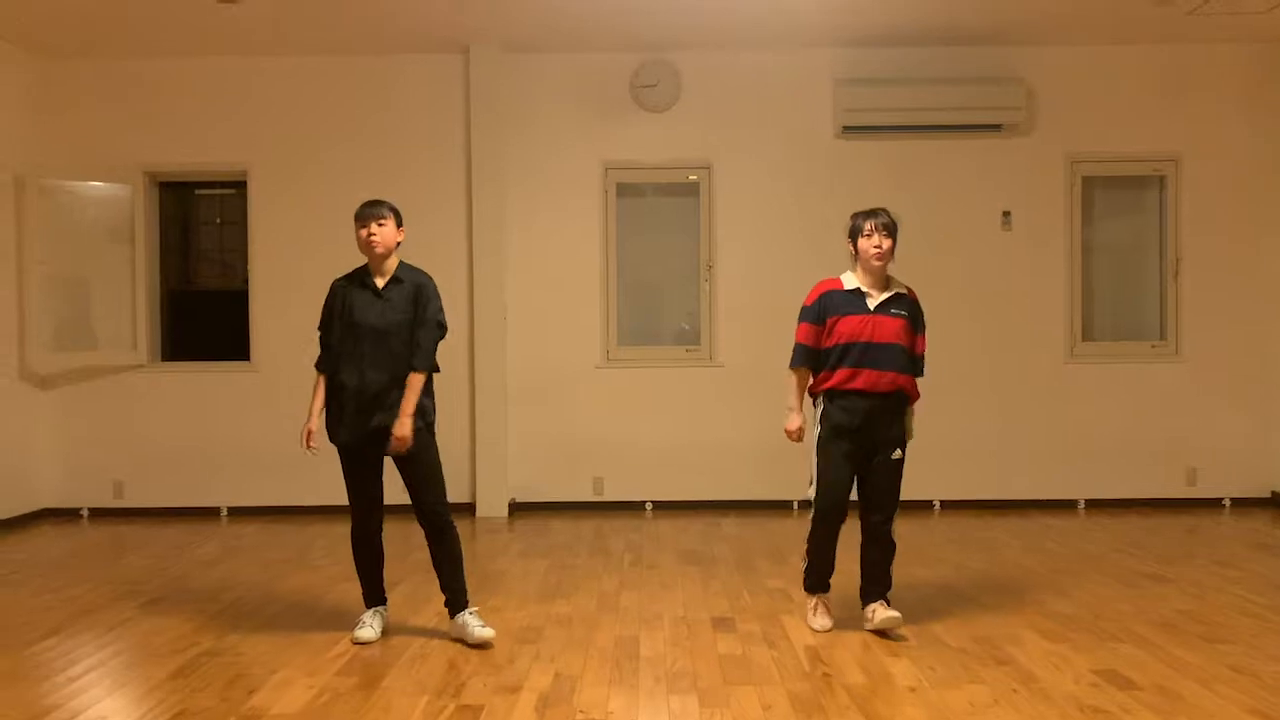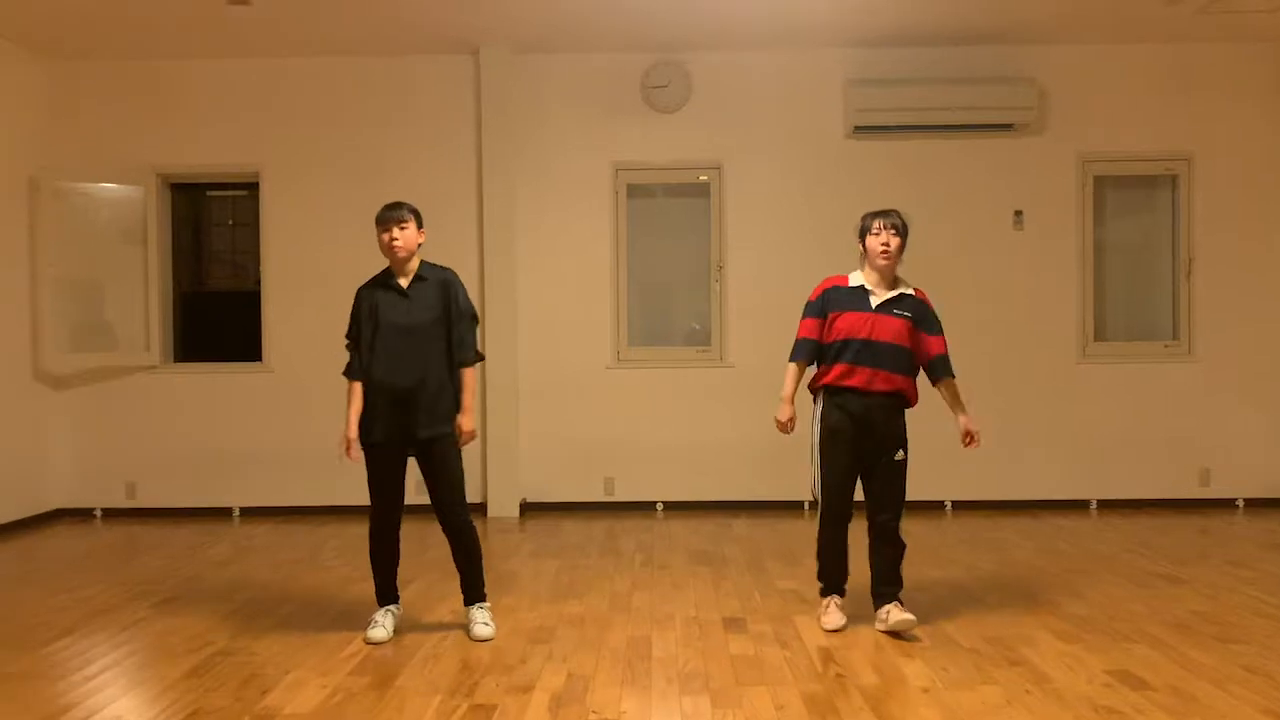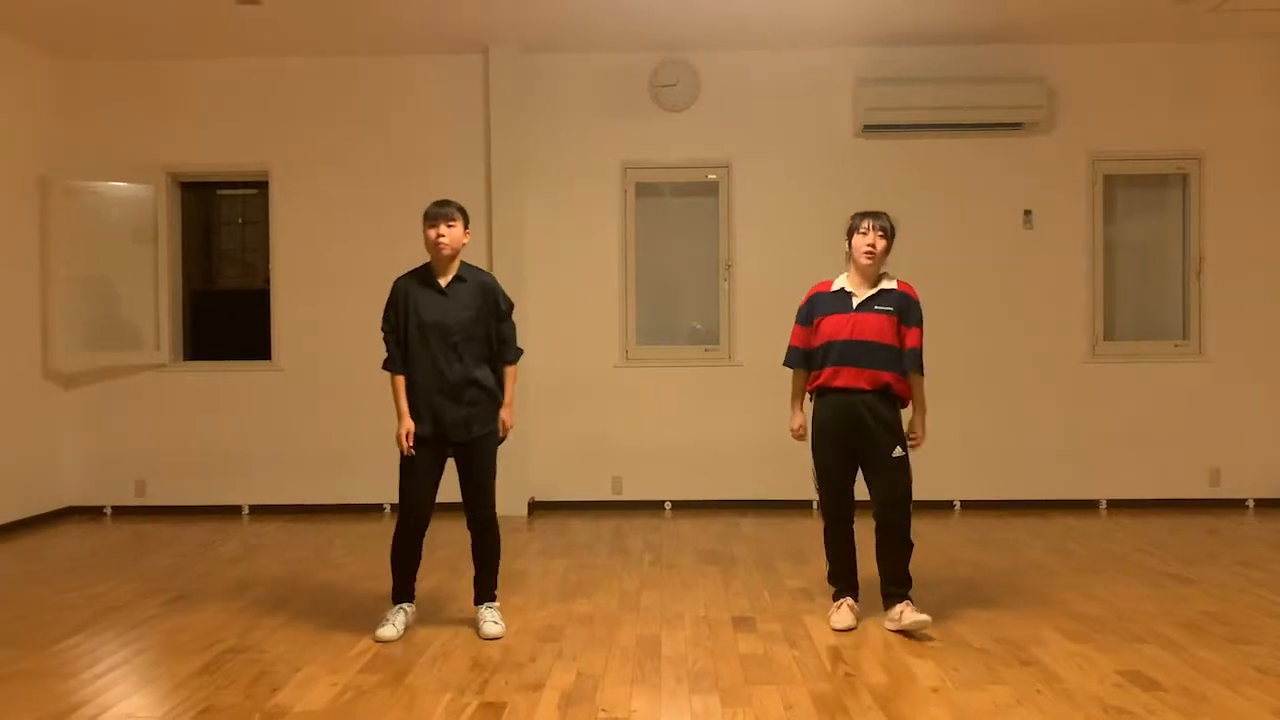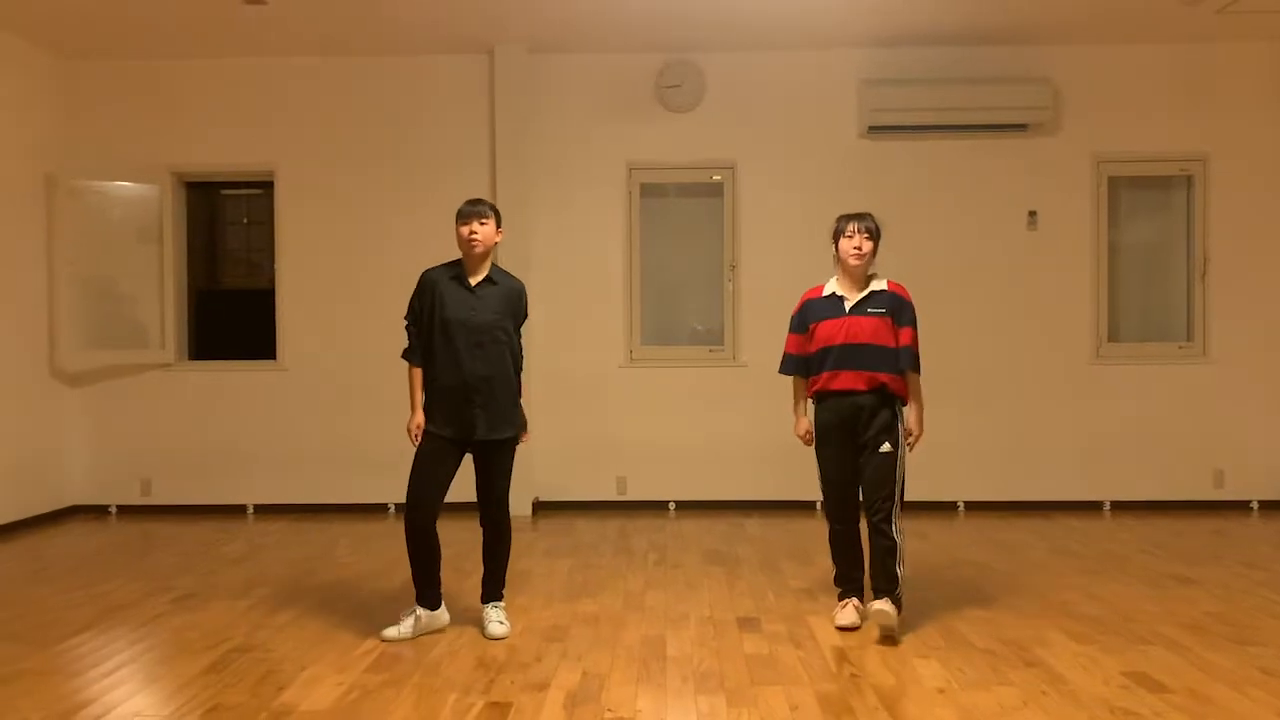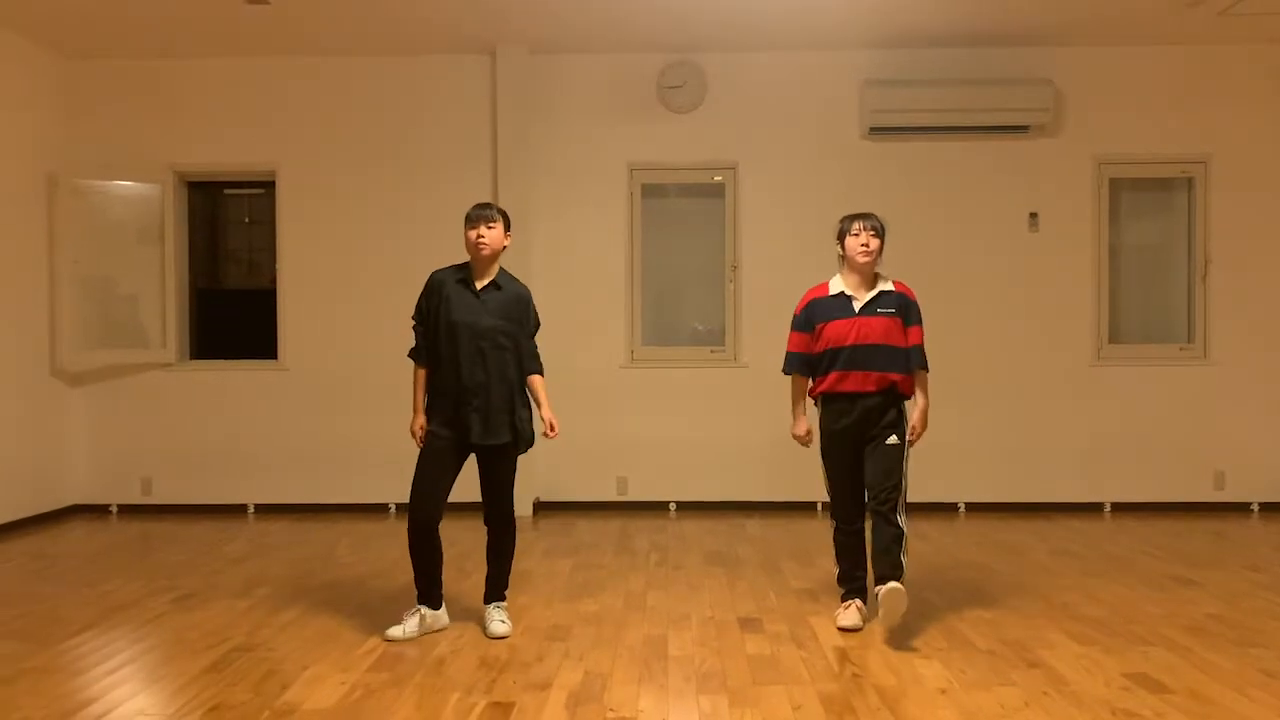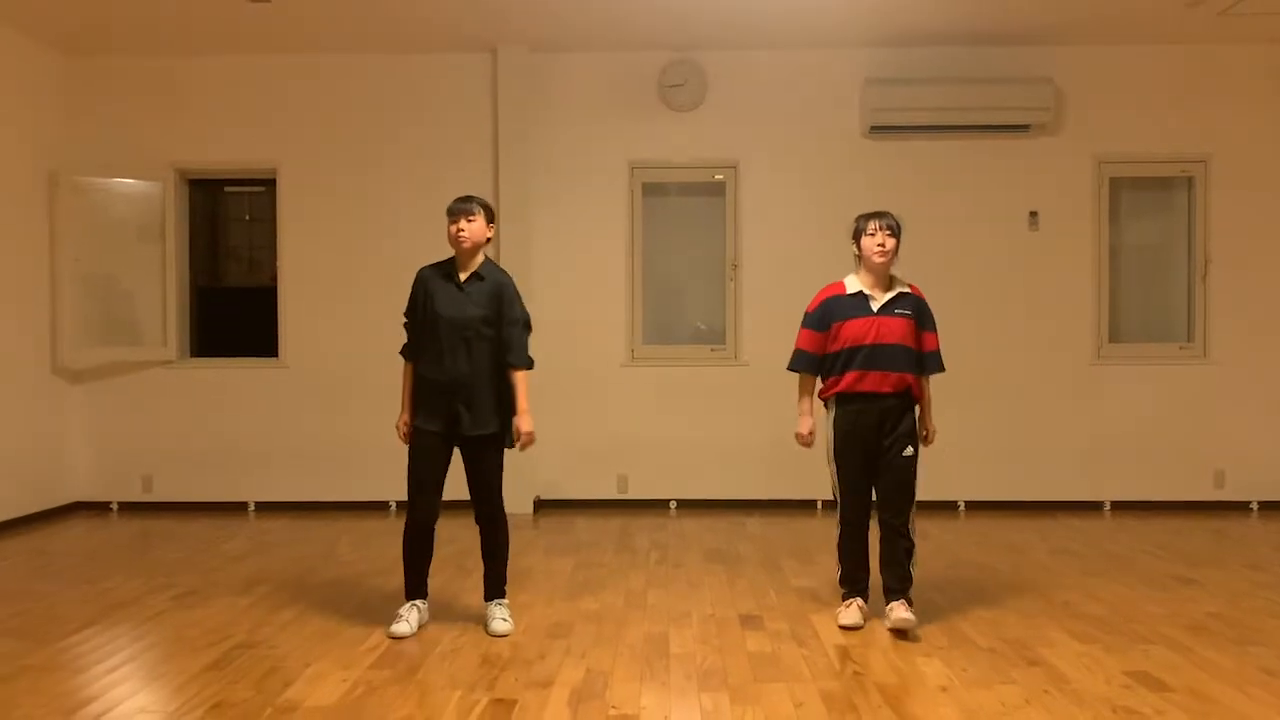
dt=0.3s
person 1, frame 1
left shoulder: (419, 286)
right shoulder: (342, 290)
left elbow: (423, 358)
right elbow: (327, 359)
left wrist: (407, 415)
right wrist: (315, 414)
left hip: (406, 418)
right hip: (354, 420)
left knee: (435, 513)
right knee: (365, 520)
left ankle: (461, 612)
right ankle: (375, 608)
person 1, frame 2
left shoulder: (445, 284)
right shoulder: (368, 294)
left elbow: (465, 351)
right elbow: (357, 364)
left wrist: (467, 410)
right wrist: (352, 420)
left hip: (436, 420)
right hip: (383, 422)
left knee: (454, 514)
right knee: (384, 519)
left ankle: (477, 604)
right ankle: (388, 606)
person 1, frame 3
left shoulder: (485, 287)
right shoulder: (405, 289)
left elbow: (507, 350)
right elbow: (396, 358)
left wrist: (506, 404)
right wrist: (404, 415)
left hip: (478, 417)
right hip: (426, 420)
left knee: (481, 515)
right knee: (412, 515)
left ankle: (487, 604)
right ankle: (402, 603)
person 1, frame 4
left shoulder: (511, 290)
right shoulder: (433, 283)
right elbow: (417, 351)
left wrist: (519, 409)
right wrist: (417, 409)
left hip: (497, 419)
right hip: (443, 418)
left knee: (495, 515)
right knee: (419, 512)
left ankle: (493, 603)
right ankle: (429, 607)
person 1, frame 5
left shoulder: (516, 295)
right shoulder: (440, 285)
left elbow: (528, 359)
right elbow: (423, 352)
left wrist: (544, 407)
right wrist: (419, 409)
left hip: (500, 422)
right hip: (446, 419)
left knee: (499, 516)
right knee: (422, 513)
left ankle: (496, 603)
right ankle: (429, 607)
person 1, frame 6
left shoulder: (500, 285)
right shoulder: (427, 280)
left elbow: (516, 352)
right elbow: (412, 349)
left wrist: (522, 411)
right wrist: (405, 407)
left hip: (483, 415)
right hip: (431, 413)
left knee: (489, 511)
right knee: (420, 510)
left ankle: (496, 600)
right ankle: (415, 600)
person 2, frame 1
left shoulder: (907, 302)
right shoulder: (826, 294)
left elbow: (913, 365)
right elbow: (803, 356)
left wrist: (910, 415)
right wrist: (795, 409)
left hip: (888, 414)
right hip: (839, 410)
left knee: (880, 514)
right knee: (829, 505)
left ankle: (875, 602)
right ankle: (816, 593)
person 2, frame 2
left shoulder: (916, 303)
right shoulder: (831, 291)
left elbow: (938, 364)
right elbow: (804, 350)
left wrist: (961, 414)
right wrist: (786, 399)
left hip: (887, 413)
right hip: (838, 408)
left knee: (887, 514)
right knee: (834, 507)
left ankle: (887, 602)
right ankle: (831, 593)
person 2, frame 3
left shoulder: (903, 297)
right shoulder: (819, 297)
left elbow: (913, 364)
right elbow: (803, 361)
left wrist: (919, 415)
right wrist: (796, 410)
left hip: (881, 412)
right hip: (831, 412)
left knee: (894, 508)
right knee: (836, 511)
left ankle: (898, 603)
right ankle: (845, 596)
person 2, frame 4
left shoulder: (895, 297)
right shoulder: (812, 302)
left elbow: (909, 362)
right elbow: (799, 367)
left wrist: (916, 412)
right wrist: (801, 415)
left hip: (879, 411)
right hip: (831, 413)
left knee: (882, 506)
right knee: (840, 511)
left ankle: (886, 596)
right ankle: (849, 595)
person 2, frame 5
left shoulder: (900, 297)
right shoulder: (816, 301)
left elbow: (916, 360)
right elbow: (799, 365)
left wrist: (920, 406)
right wrist: (799, 414)
left hip: (886, 410)
right hip: (838, 412)
left knee: (886, 499)
right knee: (846, 510)
left ankle: (890, 584)
right ankle: (852, 596)
person 2, frame 6
left shoulder: (913, 301)
right shoulder: (830, 300)
left elbow: (926, 365)
right elbow: (808, 362)
left wrist: (927, 413)
right wrist: (805, 414)
left hip: (899, 413)
right hip: (851, 412)
left knee: (897, 510)
right knee: (852, 510)
left ankle: (898, 598)
right ankle: (854, 595)
